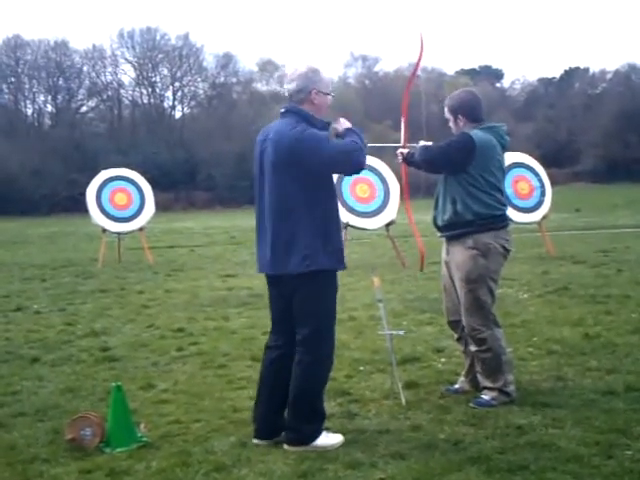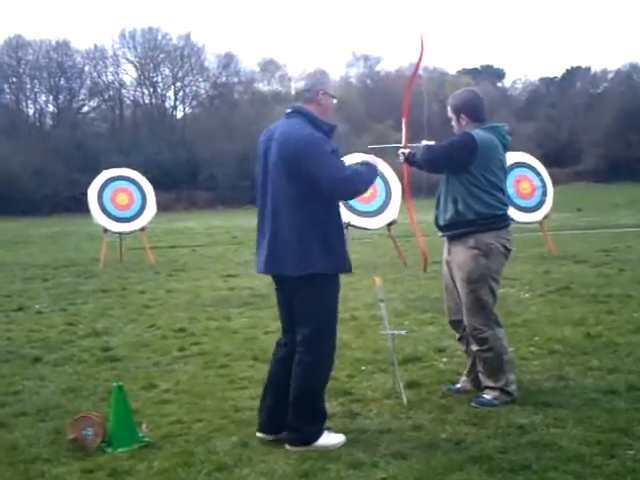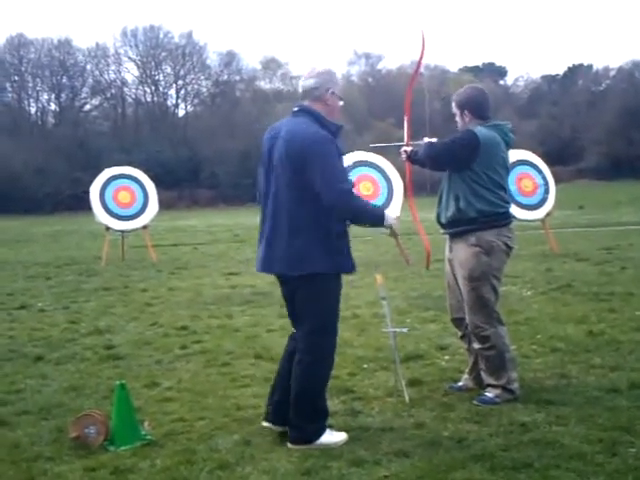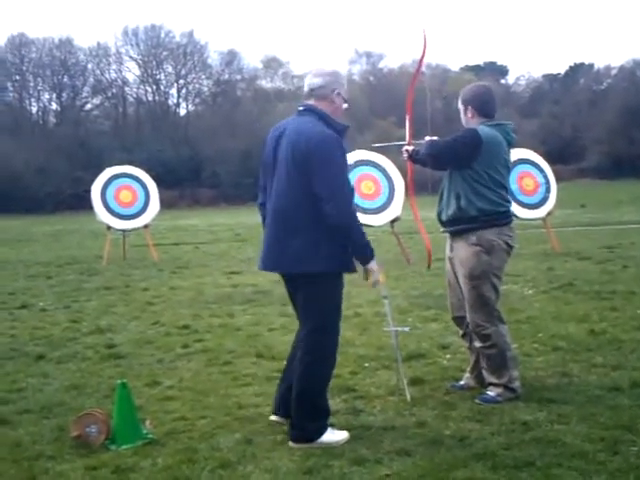
dt=0.1s
person 1, frame 1
left shoulder: (269, 134)
right shoulder: (303, 136)
right elbow: (349, 160)
left wrist: (331, 136)
right wrist: (348, 131)
left hip: (278, 256)
right hip: (310, 257)
left knee: (281, 342)
right knee: (314, 345)
left ankle: (267, 425)
right ankle: (302, 432)
person 1, frame 2
left shoulder: (273, 134)
right shoulder: (308, 138)
right elbow: (342, 186)
right wrist: (368, 168)
left hip: (280, 255)
right hip: (312, 259)
left knee: (291, 340)
right knee: (315, 346)
left ankle: (272, 421)
right ankle: (304, 432)
person 1, frame 3
left shoulder: (275, 132)
right shoulder: (315, 138)
left elbow: (266, 193)
right elbow: (339, 200)
right wrist: (379, 216)
left hip: (283, 254)
right hip: (314, 257)
left knee: (302, 335)
right knee: (316, 342)
left ankle: (280, 412)
right ankle: (306, 429)
person 1, frame 4
left shoulder: (280, 131)
right shoulder: (321, 138)
left elbow: (265, 197)
right elbow: (337, 205)
right wrist: (365, 255)
left hip: (285, 251)
right hip: (317, 256)
left knee: (310, 331)
right knee: (319, 341)
left ankle: (285, 406)
right ankle: (307, 428)
person 2, frame 1
left shoulder: (472, 141)
right shoulder: (479, 142)
left elbow: (432, 158)
right elbow: (440, 160)
left wrist: (416, 152)
right wrist: (411, 156)
left hip: (478, 241)
right hip: (461, 239)
left knee: (478, 318)
right knee: (459, 316)
left ankle: (499, 386)
right ankle: (474, 377)
person 2, frame 2
left shoulder: (474, 141)
right shoulder: (480, 141)
left elbow: (434, 158)
right elbow: (442, 159)
left wrist: (419, 151)
right wrist: (412, 156)
left hip: (480, 240)
right hip: (463, 239)
left knee: (479, 318)
right knee: (461, 316)
left ankle: (501, 385)
right ankle: (476, 376)
person 2, frame 3
left shoulder: (476, 139)
right shoulder: (484, 139)
left elbow: (436, 155)
right elbow: (445, 159)
left wrist: (421, 149)
right wrist: (415, 155)
left hip: (481, 238)
right hip: (465, 237)
left knee: (482, 316)
right knee: (463, 314)
left ankle: (503, 384)
right ankle: (478, 374)
person 2, frame 4
left shoulder: (478, 137)
right shoulder: (485, 138)
left elbow: (438, 153)
right elbow: (446, 157)
left wrist: (423, 147)
right wrist: (417, 154)
left hip: (482, 237)
right hip: (466, 236)
left knee: (483, 315)
right knee: (464, 313)
left ankle: (504, 383)
right ankle: (479, 373)
